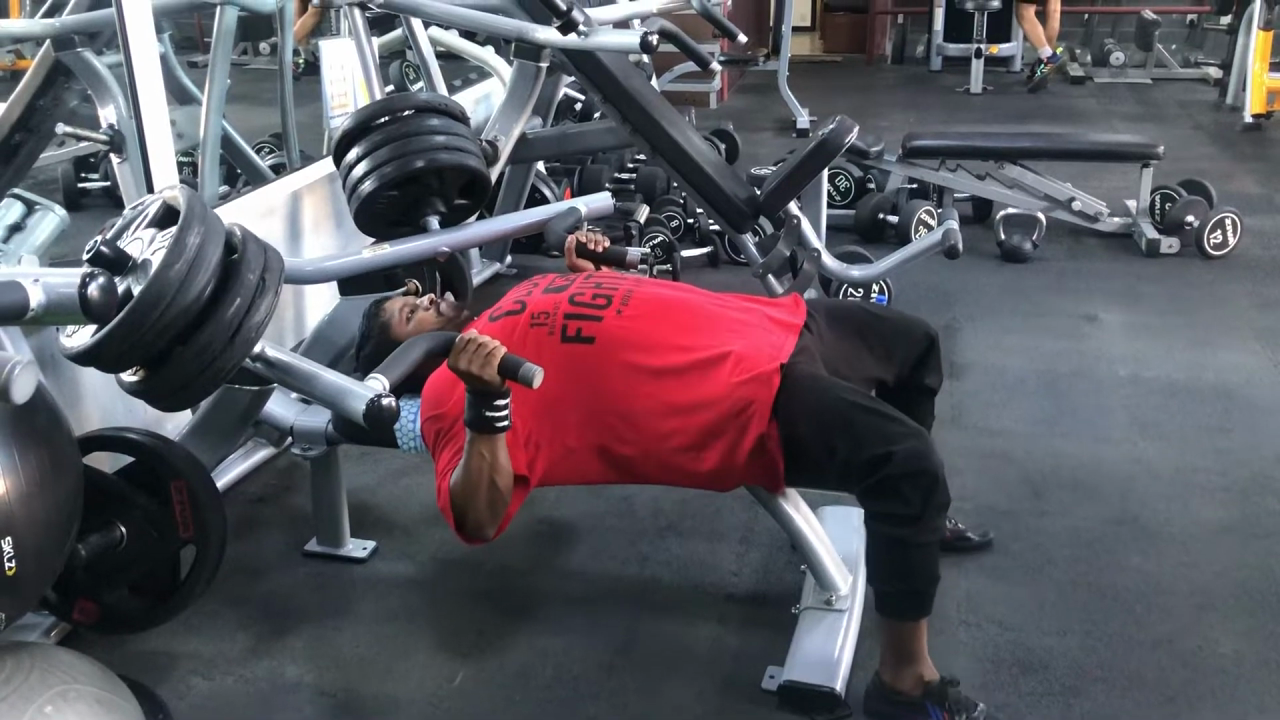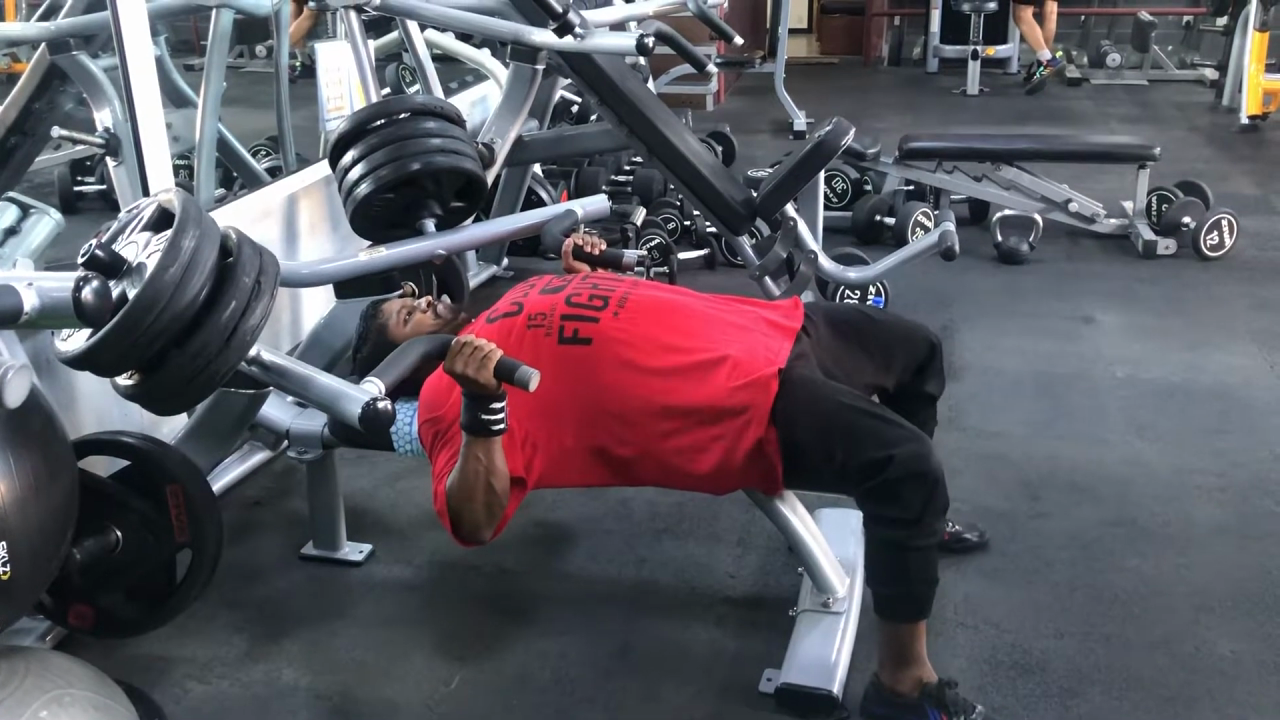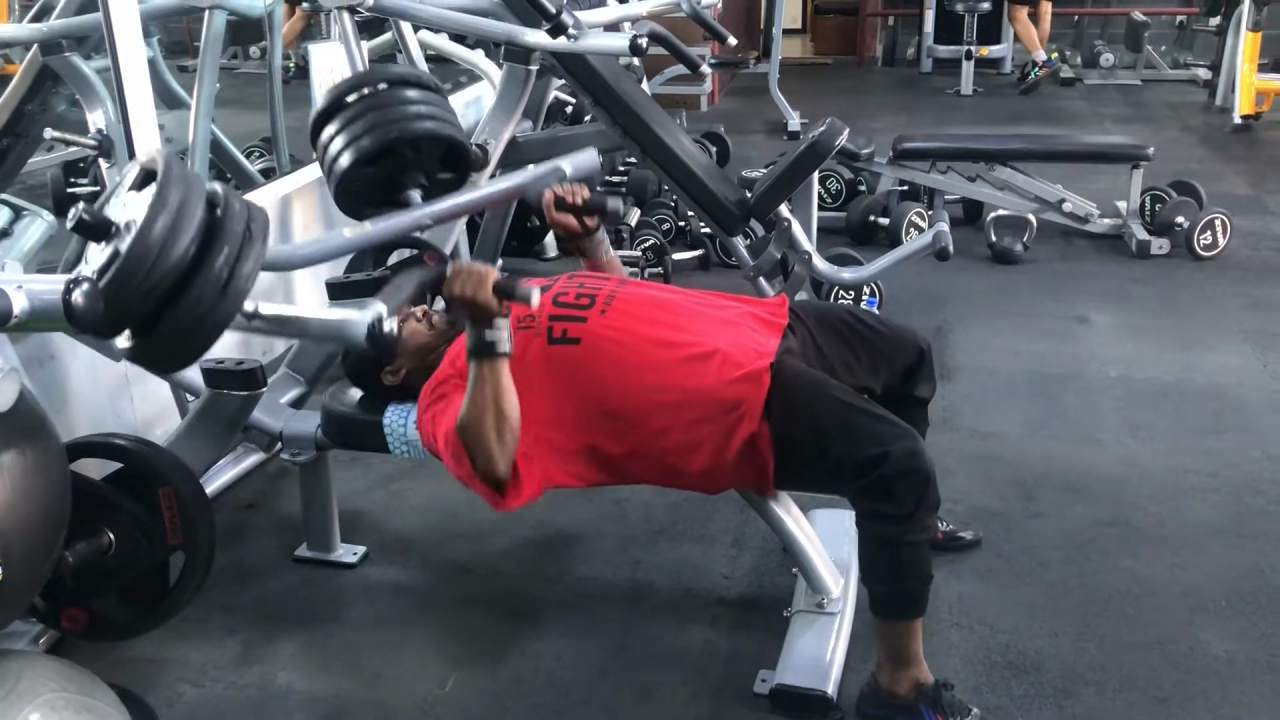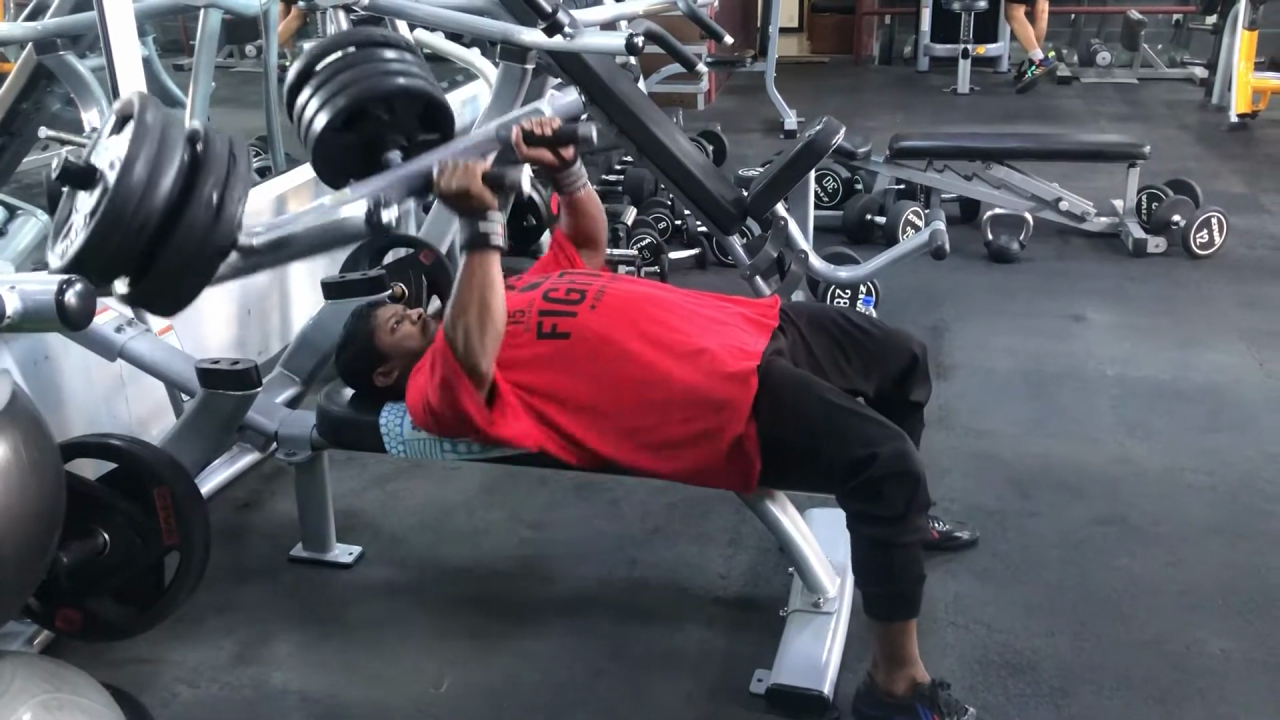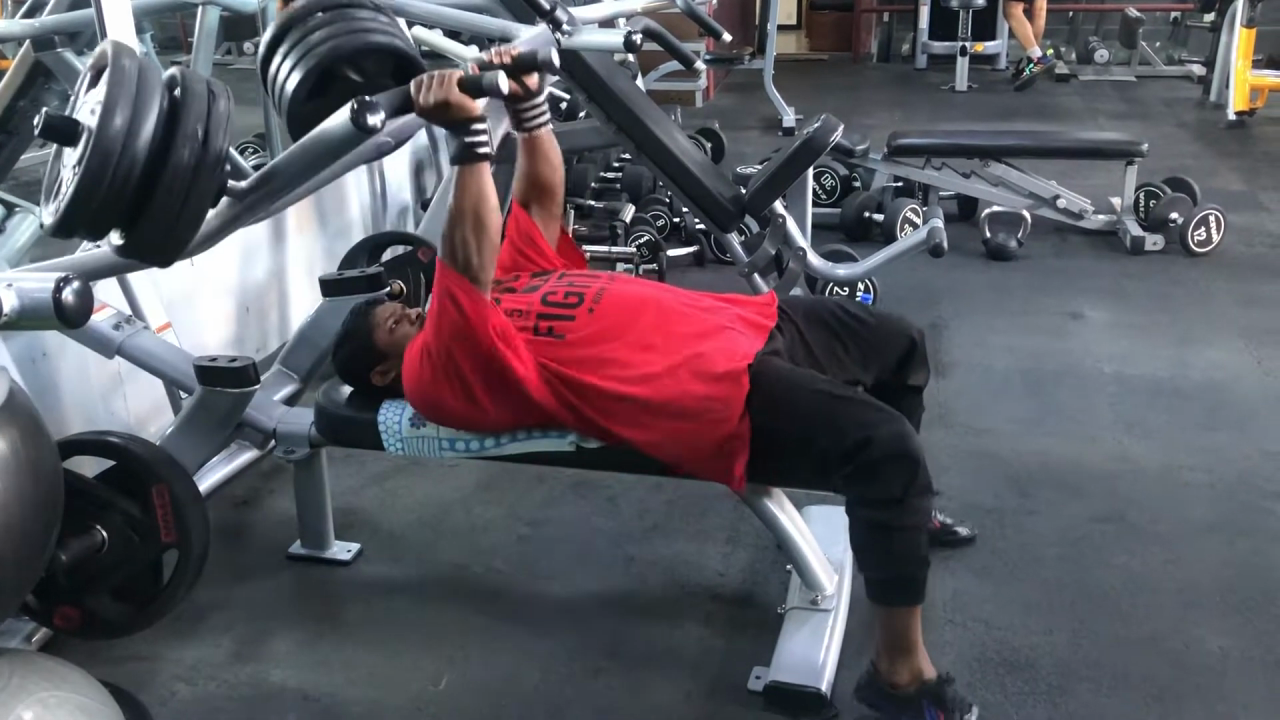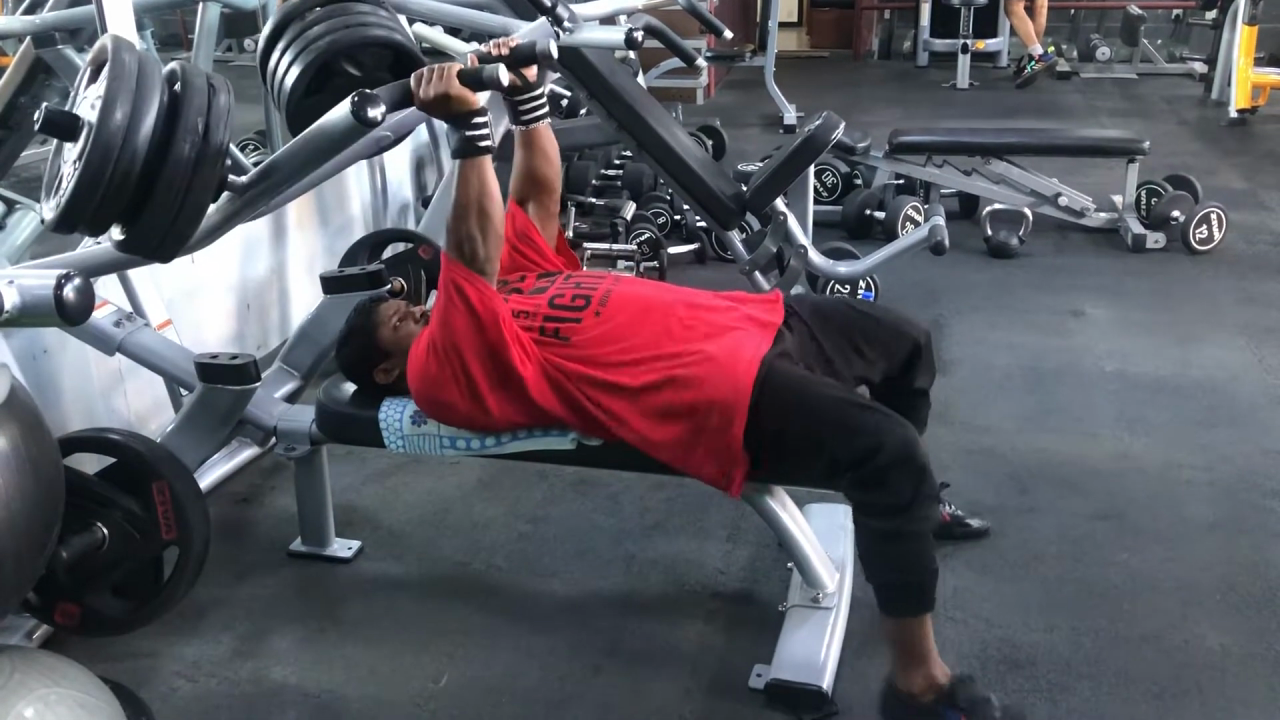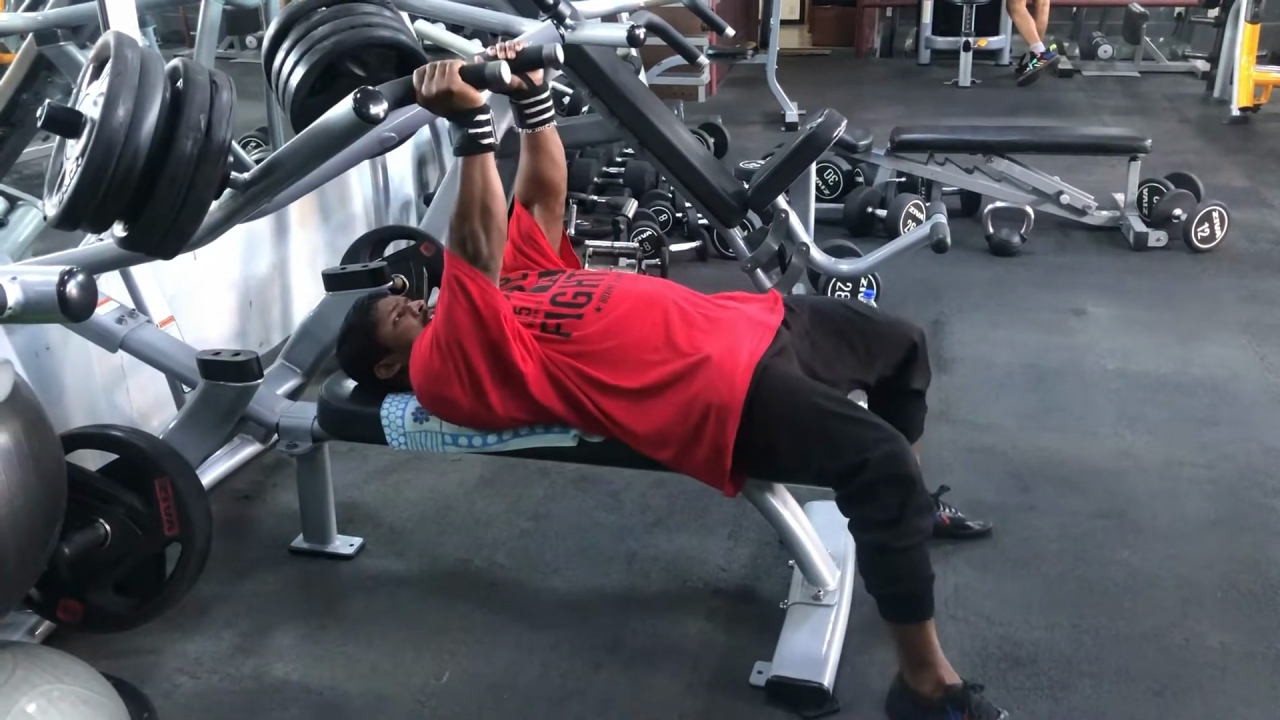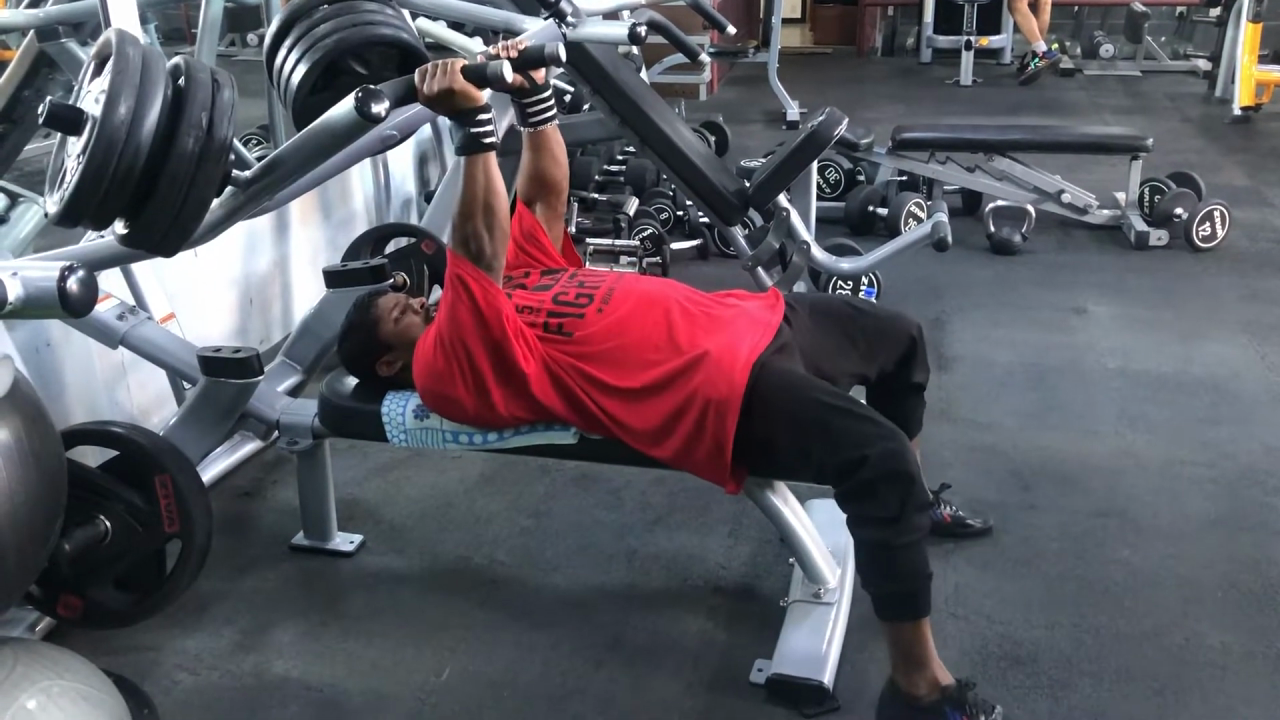
dt=0.3s
person 1, frame 1
left shoulder: (509, 313)
right shoulder: (451, 391)
right elbow: (478, 520)
left wrist: (596, 271)
right wrist: (486, 402)
right hip: (743, 398)
left knee: (914, 344)
right knee: (909, 462)
left ankle: (909, 519)
person 1, frame 2
left shoulder: (508, 315)
right shoulder: (446, 395)
right elbow: (476, 524)
left wrist: (592, 272)
right wrist: (481, 403)
right hip: (738, 403)
left knee: (917, 350)
right knee: (908, 465)
left ankle: (910, 528)
person 1, frame 3
left shoulder: (499, 313)
right shoulder: (446, 392)
left elbow: (614, 294)
right elbow: (495, 467)
left wrist: (584, 233)
right wrist: (484, 331)
right hip: (731, 400)
left knee: (906, 355)
right knee: (899, 461)
left ankle: (904, 523)
person 1, frame 4
left shoulder: (510, 296)
right shoulder: (434, 387)
left elbow: (589, 240)
right elbow: (472, 370)
left wrist: (560, 166)
right wrist: (480, 224)
right hip: (715, 399)
left knee: (903, 360)
right knee: (887, 464)
left ankle: (898, 524)
person 1, frame 5
left shoulder: (501, 289)
right shoulder: (436, 370)
left elbow: (542, 196)
right elbow: (467, 264)
left wrist: (526, 103)
right wrist: (468, 136)
right hip: (713, 393)
left knee: (900, 345)
right knee: (884, 446)
left ankle: (897, 509)
person 1, frame 6
left shoulder: (503, 288)
right shoulder: (444, 370)
left elbow: (538, 192)
right elbow: (471, 252)
left wrist: (524, 93)
right wrist: (468, 126)
right hip: (716, 392)
left knee: (905, 344)
right knee: (887, 452)
left ankle: (911, 507)
person 1, frame 7
left shoulder: (504, 286)
right shoulder: (445, 365)
left elbow: (541, 196)
right elbow: (474, 247)
left wrist: (528, 95)
right wrist: (468, 123)
right hip: (717, 390)
left knee: (898, 345)
right knee: (879, 461)
left ankle: (907, 511)
person 1, frame 8
left shoulder: (509, 284)
right shoulder: (447, 366)
left elbow: (545, 194)
right elbow: (477, 250)
left wrist: (531, 94)
right wrist: (471, 123)
right hip: (718, 389)
left knee: (899, 340)
right knee: (880, 459)
left ankle: (909, 508)
